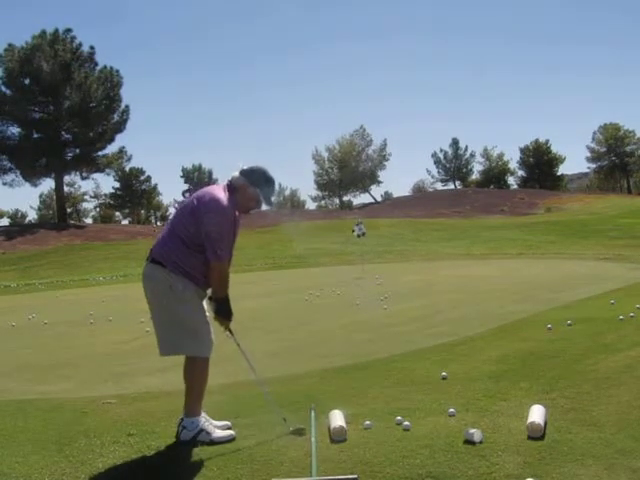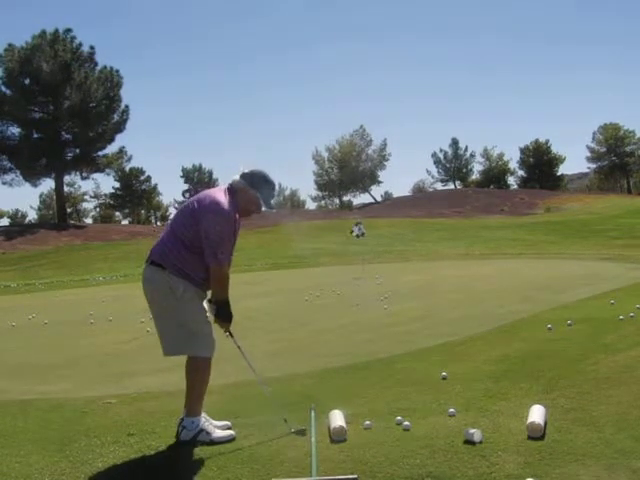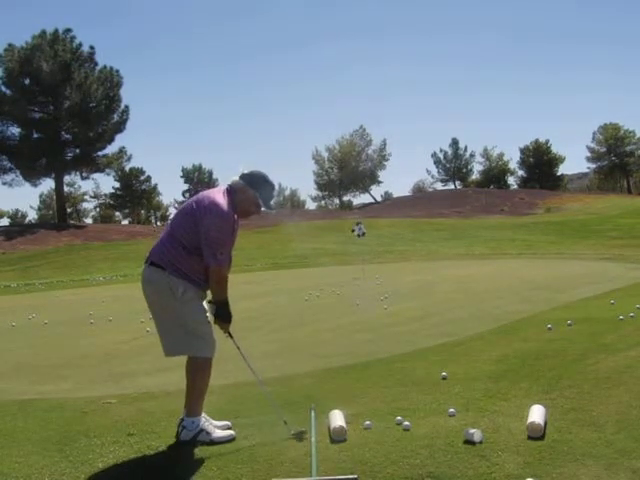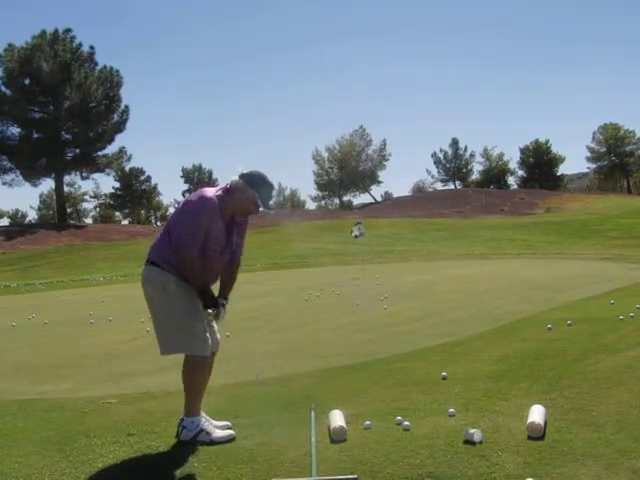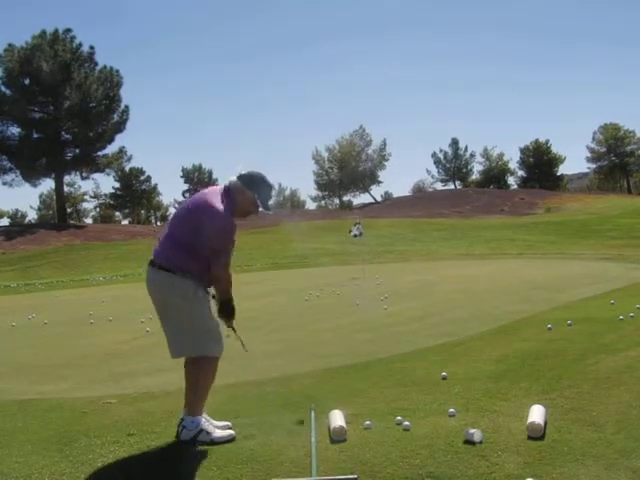
dt=0.4s
person 1, frame 1
left shoulder: (227, 206)
right shoulder: (218, 205)
left elbow: (220, 261)
right elbow: (218, 263)
left wrist: (217, 299)
right wrist: (222, 303)
left hip: (178, 277)
right hip: (170, 277)
left knee: (199, 347)
right knee: (198, 348)
left ankle: (193, 416)
right ankle: (191, 425)
person 1, frame 2
left shoulder: (227, 208)
right shoulder: (219, 209)
left elbow: (221, 264)
right elbow: (217, 266)
left wrist: (217, 302)
right wrist: (222, 306)
left hip: (177, 279)
right hip: (169, 279)
left knee: (200, 348)
right knee: (201, 348)
left ankle: (193, 416)
right ankle: (191, 425)
person 1, frame 3
left shoulder: (228, 210)
right shoulder: (217, 210)
left elbow: (223, 262)
right elbow: (216, 268)
left wrist: (218, 302)
right wrist: (222, 306)
left hip: (178, 280)
right hip: (169, 280)
left knee: (201, 347)
right knee: (202, 349)
left ankle: (193, 416)
right ankle: (191, 425)
person 1, frame 4
left shoulder: (238, 217)
right shoulder: (205, 204)
left elbow: (233, 259)
right elbow: (185, 255)
left wrist: (222, 298)
right wrist: (206, 293)
left hip: (190, 284)
right hip: (167, 279)
left knee: (209, 348)
right knee: (198, 349)
left ankle: (194, 416)
right ankle: (191, 425)
person 1, frame 5
left shoulder: (217, 195)
right shoulder: (220, 217)
left elbow: (217, 262)
right elbow: (218, 270)
left wrist: (221, 297)
right wrist: (227, 304)
left hip: (167, 276)
right hip: (178, 282)
left knee: (198, 348)
right knee: (209, 348)
left ankle: (191, 415)
right ankle: (192, 424)
